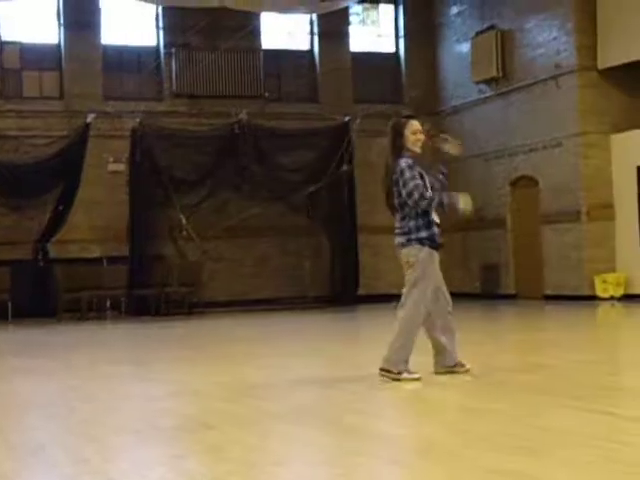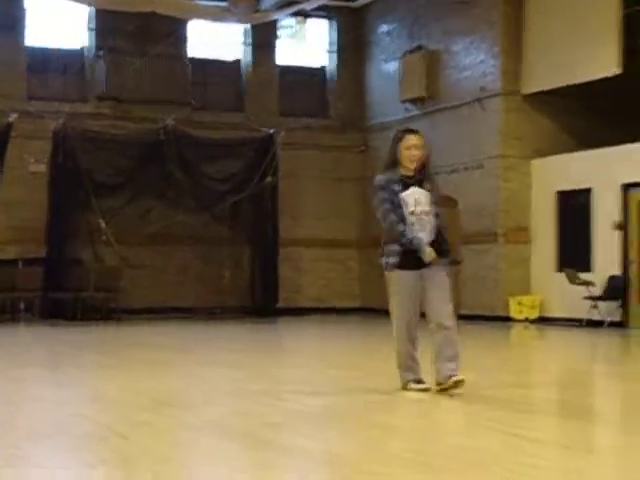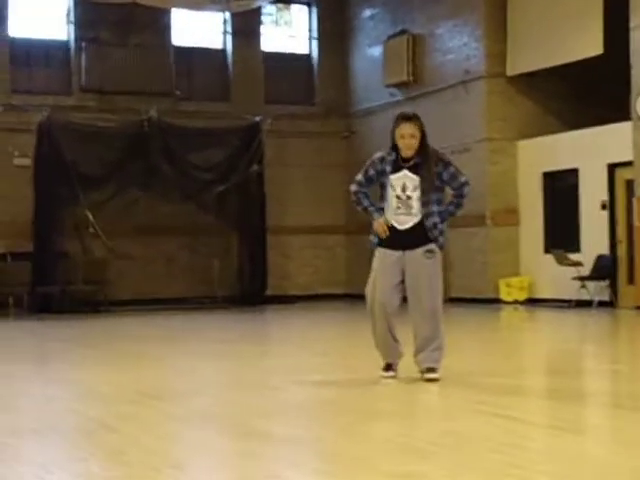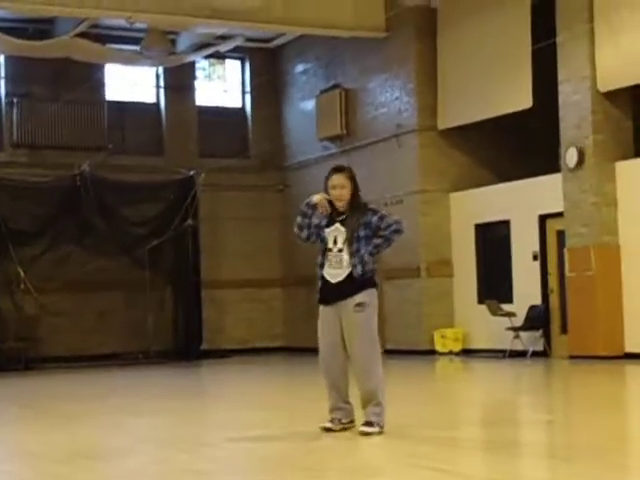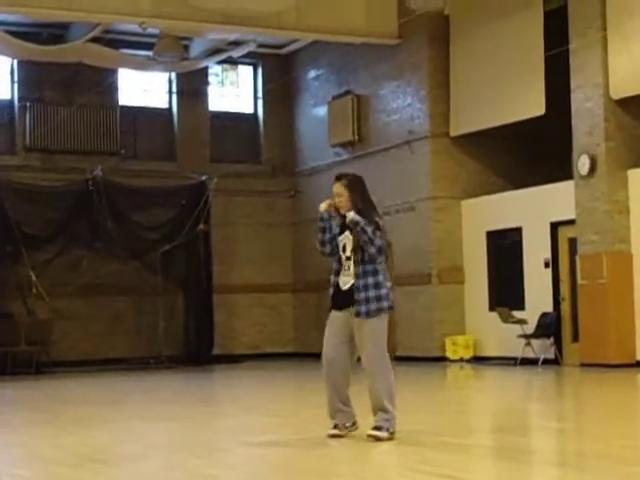
dt=1s
person 1, frame 1
left shoulder: (410, 166)
right shoulder: (404, 165)
left elbow: (433, 189)
right elbow: (420, 199)
right wrist: (455, 200)
left hip: (418, 243)
right hip: (418, 242)
left knee: (439, 303)
right knee: (415, 303)
left ankle: (447, 359)
right ankle: (394, 363)
person 1, frame 2
left shoulder: (428, 182)
right shoulder: (385, 183)
left elbow: (438, 220)
right elbow: (391, 222)
left wrist: (446, 253)
right wrist: (419, 247)
left hip: (435, 260)
right hip: (402, 260)
left knee: (443, 317)
right knee: (405, 322)
left ankle: (447, 373)
right ankle: (409, 375)
person 1, frame 3
left shoulder: (435, 163)
right shoulder: (381, 162)
left elbow: (462, 187)
right elbow: (357, 188)
left wrist: (441, 218)
right wrist: (375, 214)
left hip: (423, 244)
right hip: (388, 245)
left knee: (426, 304)
right knee: (379, 302)
left ankle: (429, 361)
right ankle: (391, 356)
person 1, frame 4
left shoulder: (366, 215)
right shoulder: (325, 219)
left elbow: (395, 227)
right elbow: (303, 234)
left wrist: (371, 252)
right wrist: (310, 205)
left hip: (358, 292)
right hip: (329, 295)
left knee: (365, 355)
right knee: (330, 357)
left ankle: (374, 416)
right ankle: (341, 413)
person 1, frame 5
left shoulder: (369, 220)
right shoulder: (340, 224)
left elbow: (376, 249)
right elbow: (327, 249)
left wrist: (355, 221)
right wrist: (324, 217)
left hip: (369, 302)
right hip: (341, 303)
left knee: (375, 362)
right knee: (333, 361)
left ankle: (385, 421)
right ankle: (343, 418)
